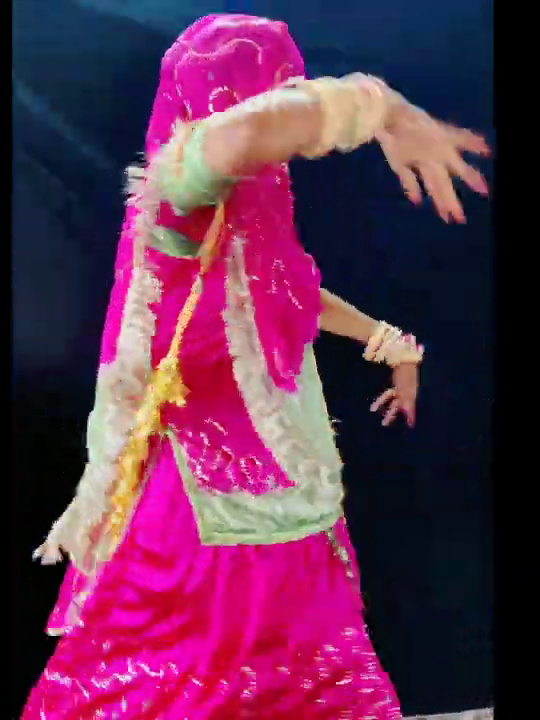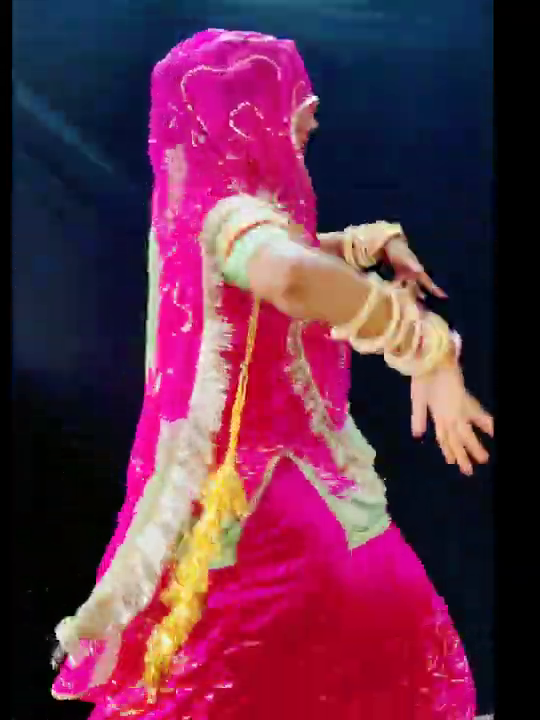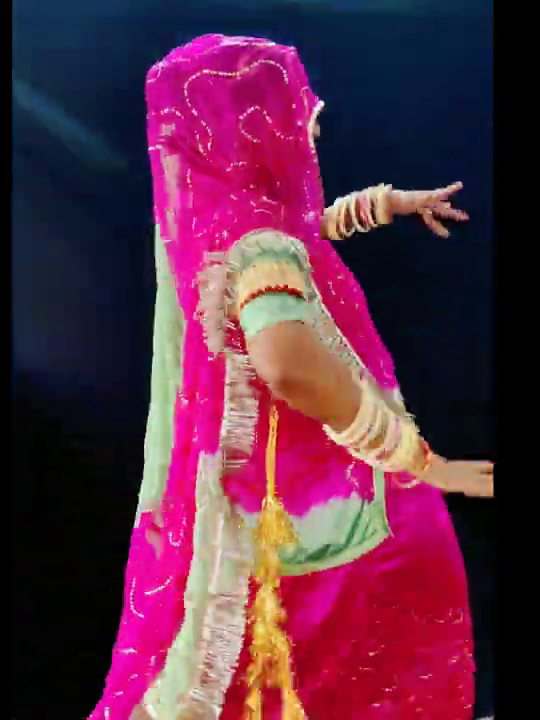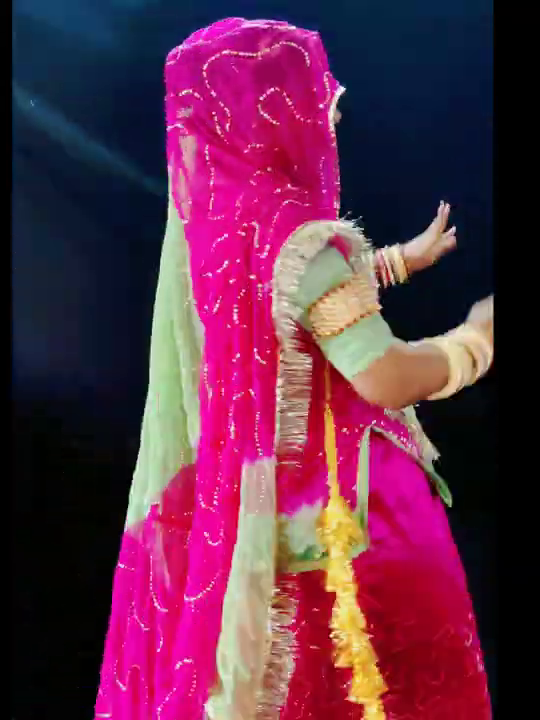
dt=0.2s
person 1, frame 1
left shoulder: (250, 202)
right shoulder: (184, 176)
left elbow: (295, 291)
right elbow: (242, 129)
left wrist: (391, 342)
right wrist: (381, 108)
left hip: (264, 477)
right hip: (205, 491)
person 1, frame 2
left shoulder: (215, 207)
right shoulder: (233, 211)
left elbow: (288, 253)
right elbow: (289, 275)
left wrist: (379, 242)
right wrist: (429, 353)
left hip: (253, 493)
right hip: (276, 507)
person 1, frame 3
left shoulder: (210, 219)
right shoulder: (254, 240)
right elbow: (291, 364)
left wrist: (388, 200)
right wrist: (416, 456)
left hip: (241, 516)
right hip: (324, 515)
person 1, frame 4
left shoulder: (214, 214)
right shoulder: (296, 233)
right elbow: (387, 381)
left wrist: (396, 263)
right wrist: (481, 333)
left hip: (238, 505)
right hip: (340, 511)
